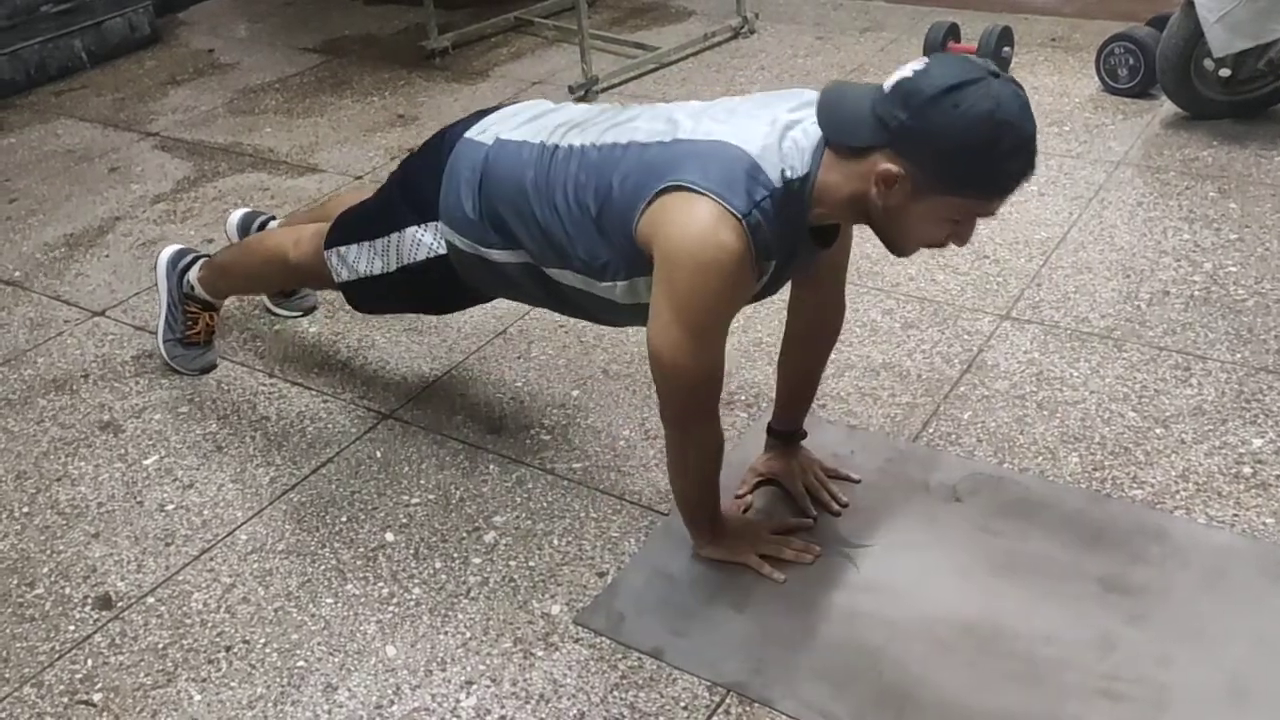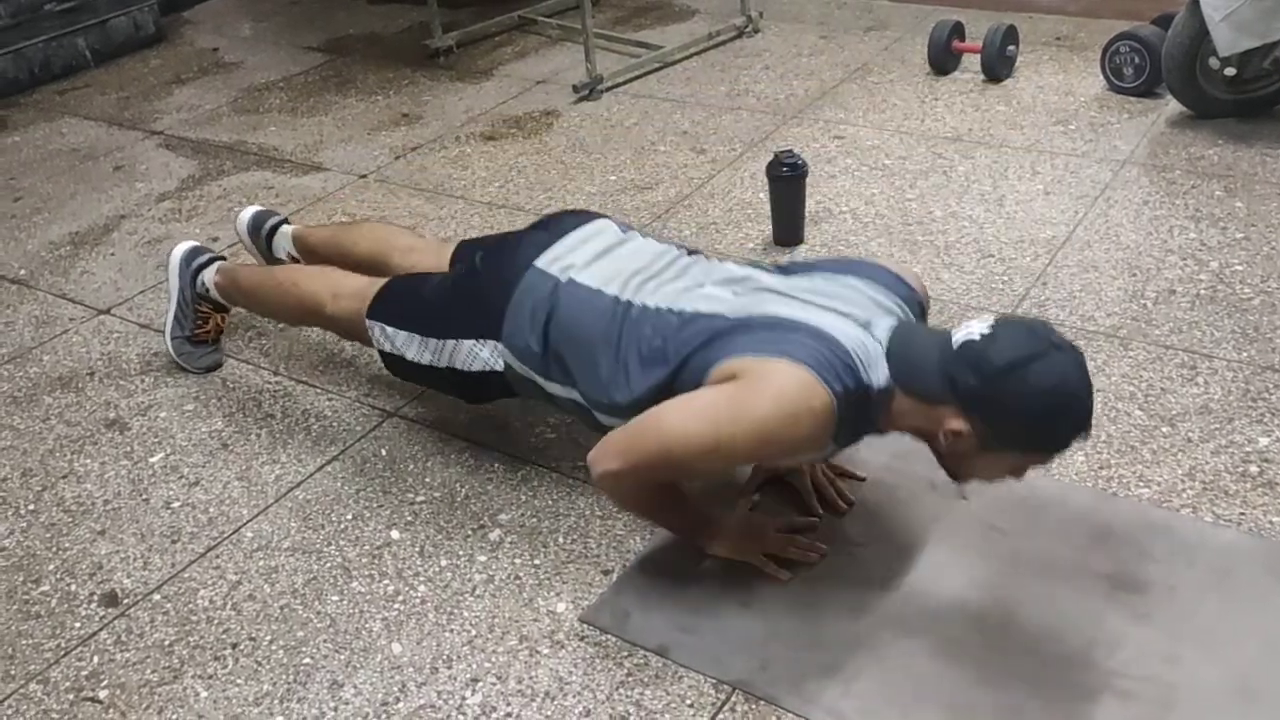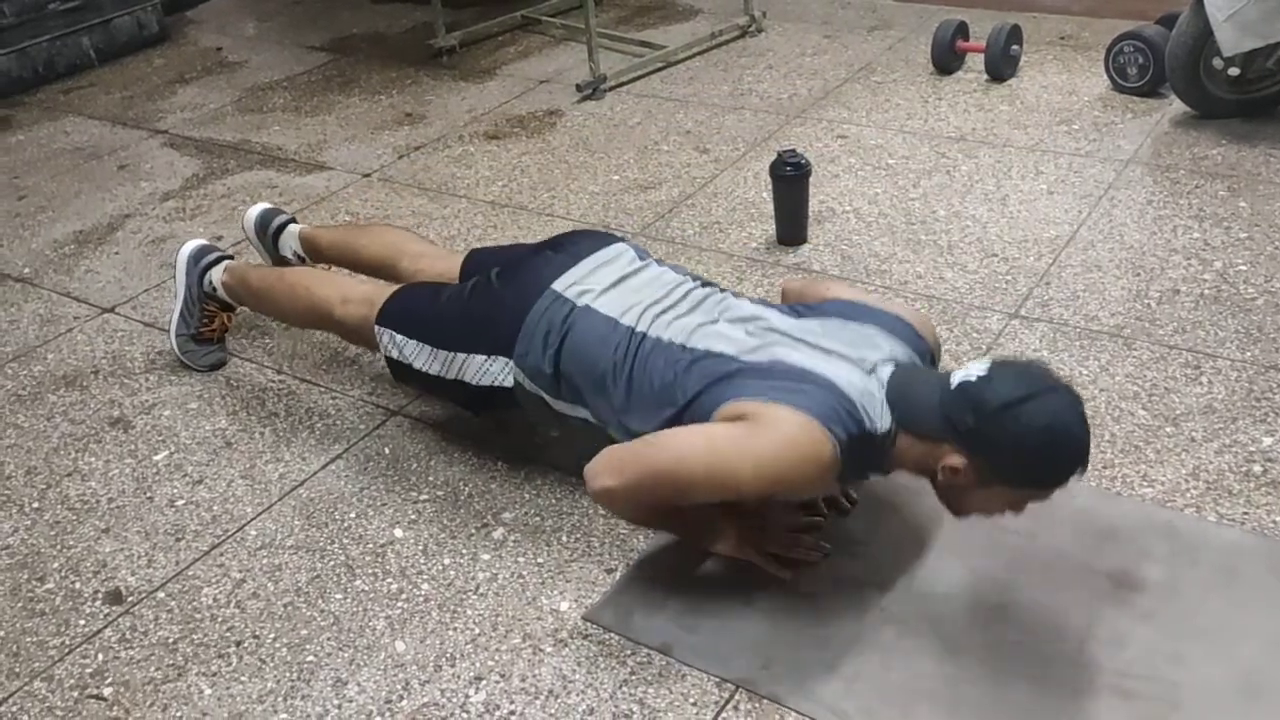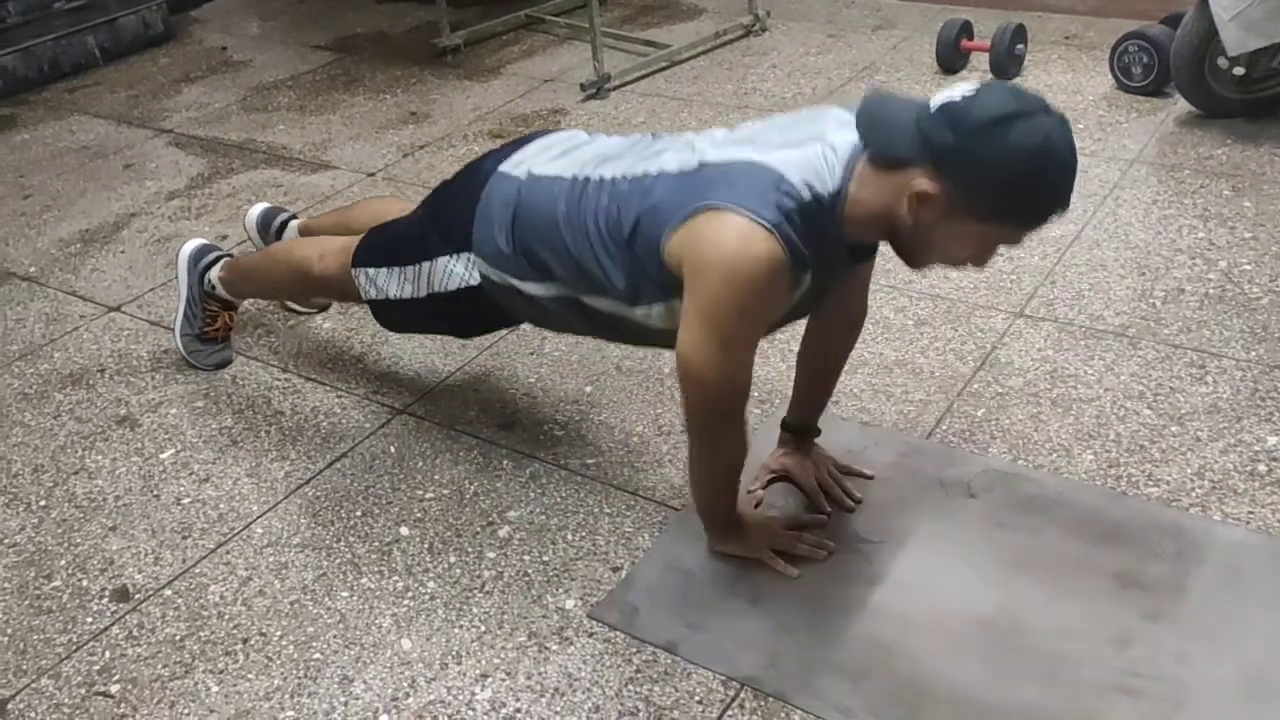
dt=0.5s
person 1, frame 1
left shoulder: (842, 132)
right shoulder: (714, 233)
left elbow: (819, 293)
right elbow: (689, 414)
left wrist: (787, 443)
right wrist: (714, 530)
left hip: (536, 146)
right hip: (470, 199)
left knee: (367, 220)
right knee: (324, 257)
left ankle: (267, 222)
right ankle: (197, 276)
person 1, frame 2
left shoulder: (902, 301)
right shoulder: (803, 402)
right elbow: (615, 464)
right wrist: (712, 532)
left hip: (597, 253)
right hip: (531, 319)
left knee: (424, 264)
right knee: (359, 308)
left ankle: (282, 234)
right ankle: (210, 278)
person 1, frame 3
left shoulder: (912, 346)
right shoulder: (803, 442)
right elbow: (608, 476)
right wrist: (715, 528)
left hip: (609, 269)
right hip: (538, 336)
left knee: (432, 269)
right knee: (363, 310)
left ankle: (290, 232)
right ankle: (216, 277)
person 1, frame 4
left shoulder: (877, 149)
right shoulder: (749, 250)
left elbow: (842, 302)
right elbow: (713, 426)
left wrist: (803, 441)
right wrist: (729, 530)
left hip: (569, 170)
right hip: (503, 231)
left knee: (403, 225)
right knee: (346, 268)
left ankle: (288, 225)
right ankle: (217, 274)
